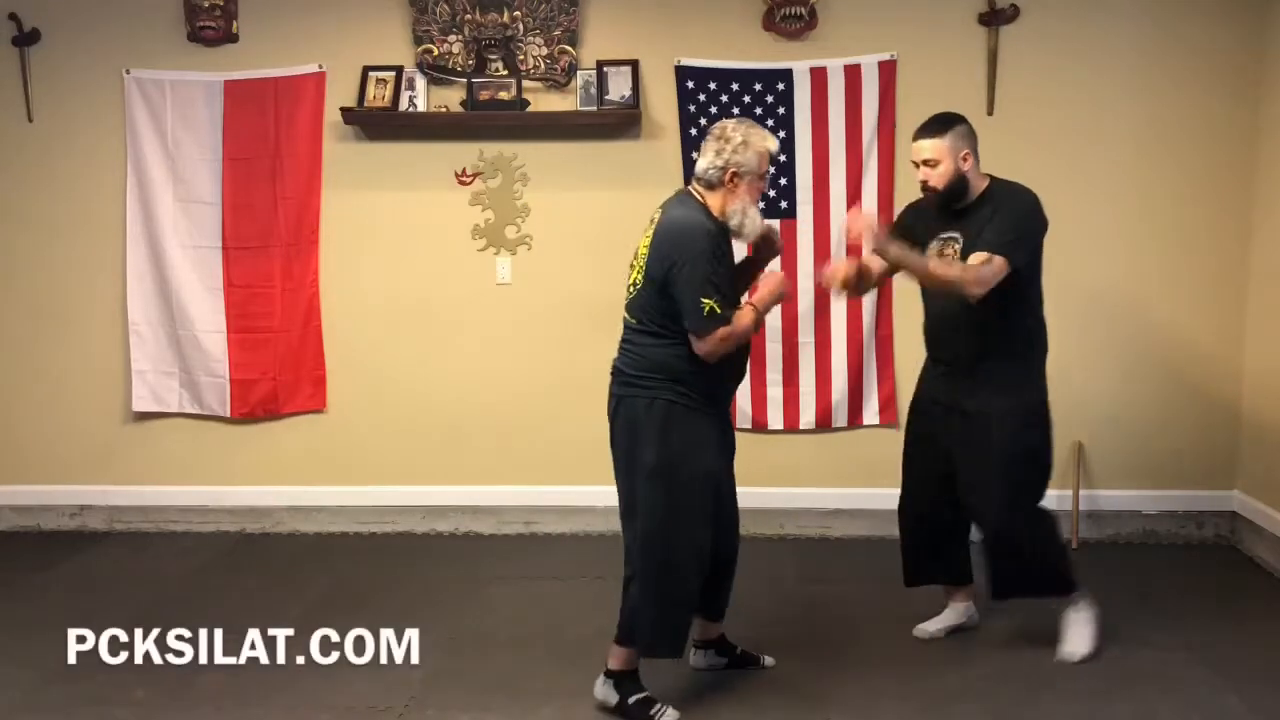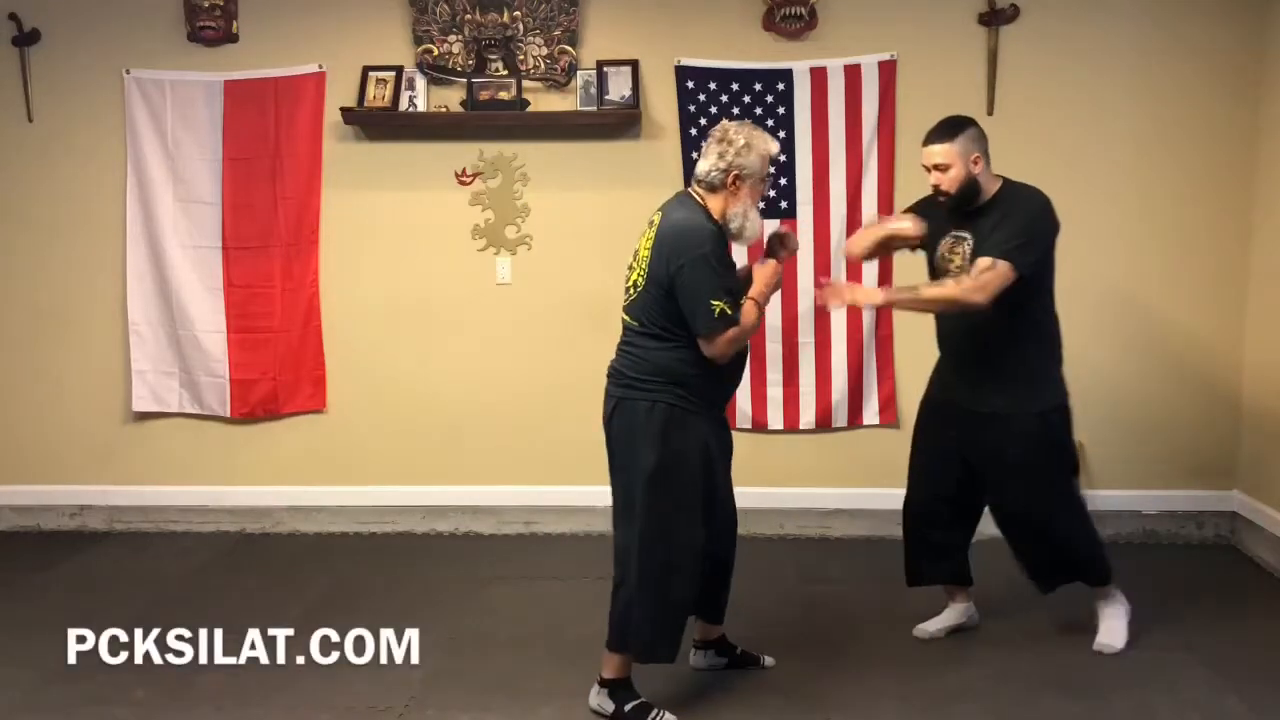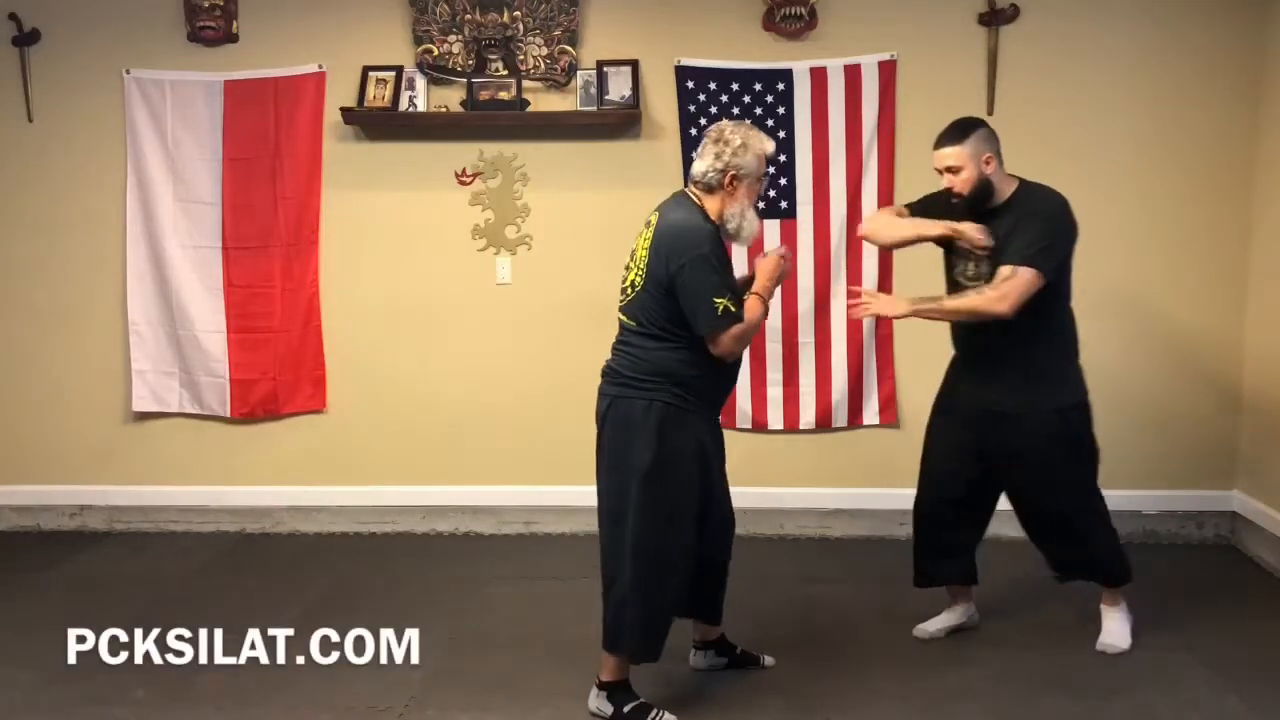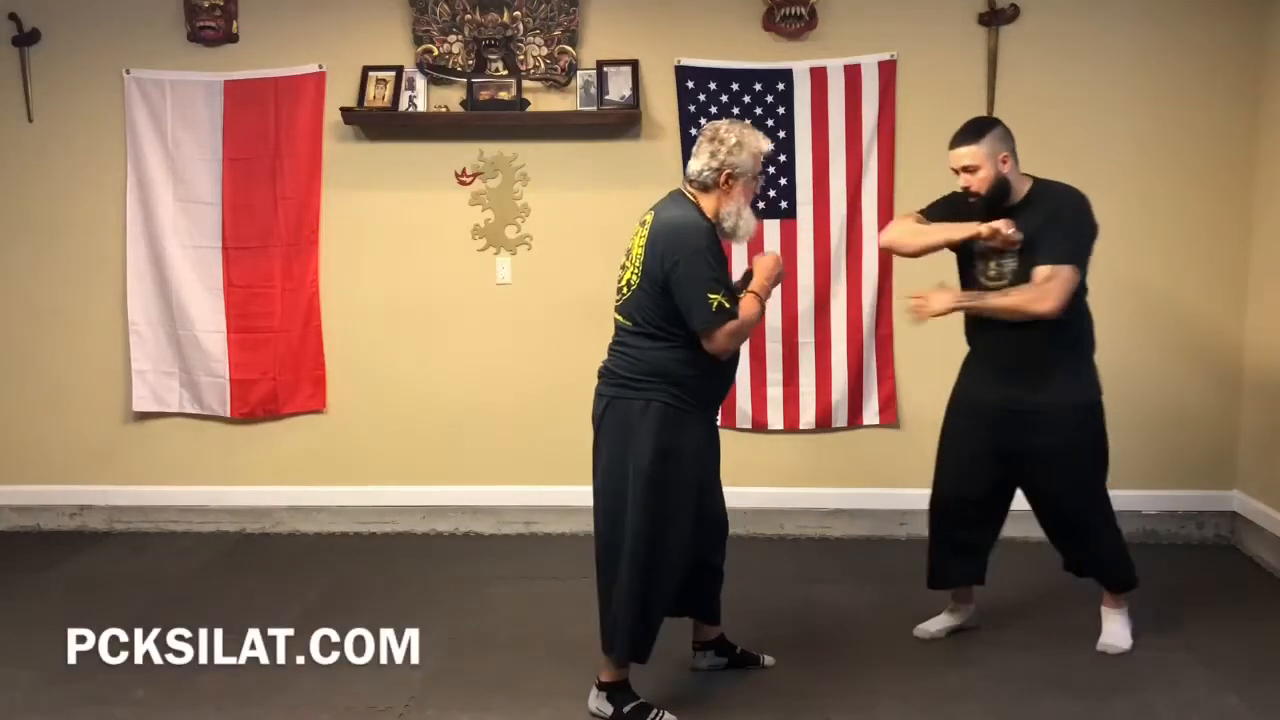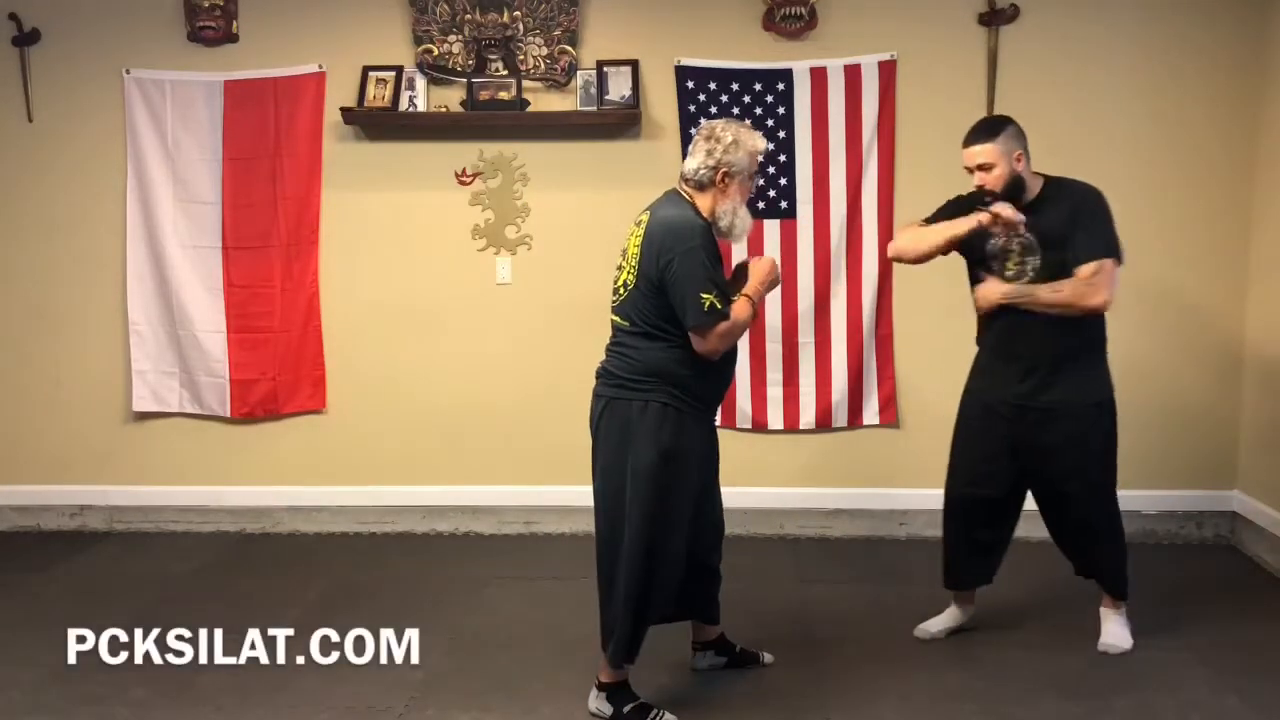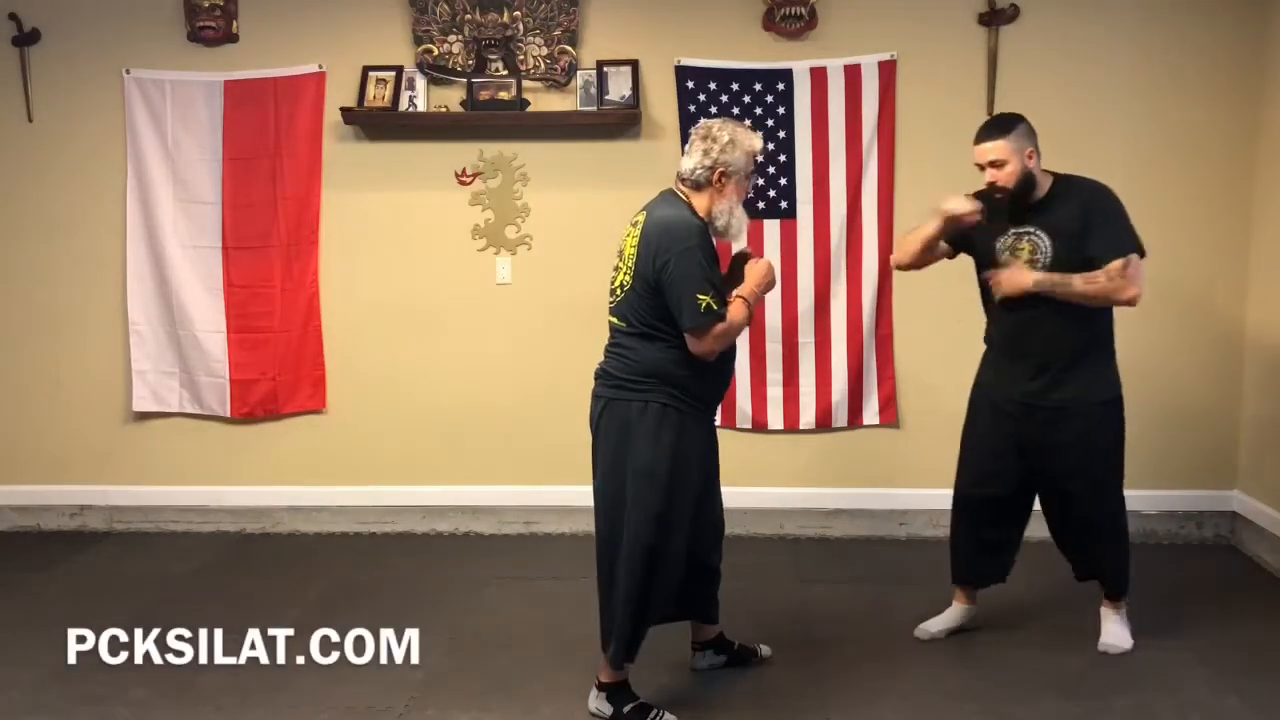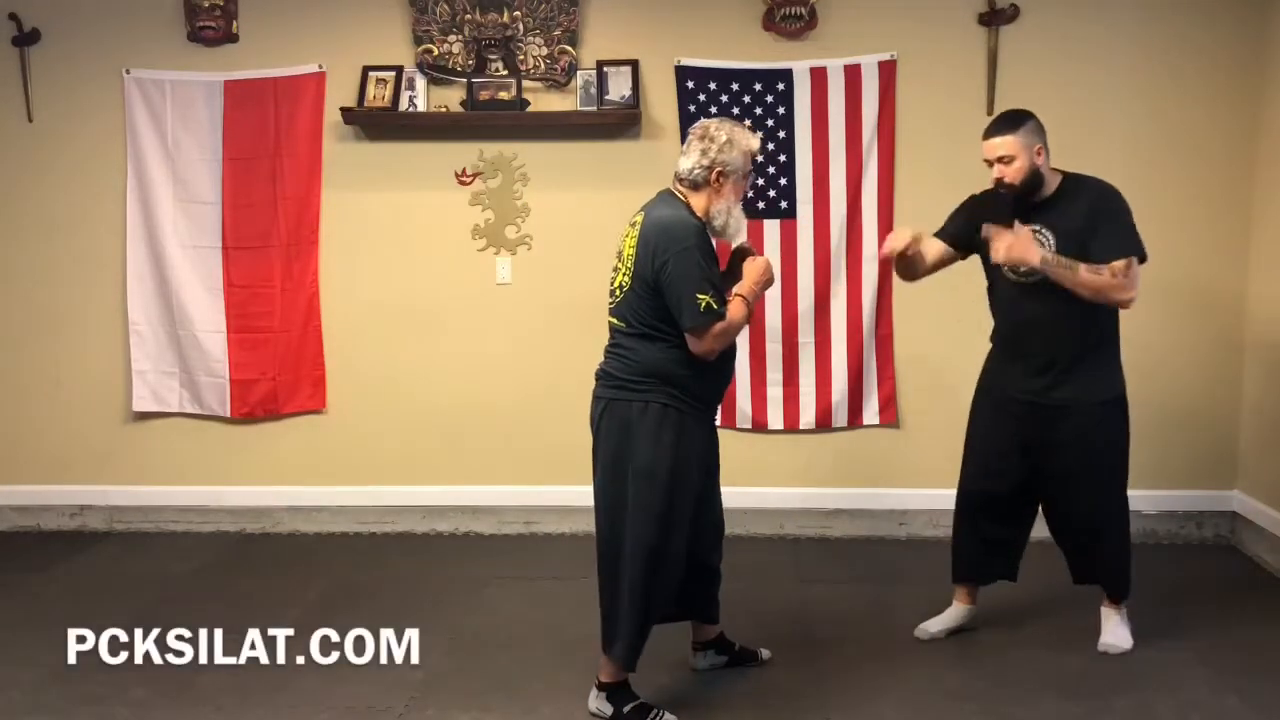
dt=0.1s
person 1, frame 1
left shoulder: (692, 216)
right shoulder: (692, 233)
left elbow: (713, 296)
right elbow: (712, 342)
left wrist: (756, 261)
right wrist: (764, 297)
left hip: (689, 405)
right hip: (660, 407)
left knee: (714, 524)
right knee: (664, 537)
left ankle: (708, 641)
person 1, frame 2
left shoulder: (690, 216)
right shoulder: (694, 236)
left elbow: (712, 298)
right elbow: (721, 342)
left wrist: (761, 264)
right wrist: (763, 289)
left hip: (683, 406)
right hip: (656, 409)
left knee: (712, 526)
right knee: (659, 540)
left ankle: (709, 642)
person 1, frame 3
left shoulder: (682, 214)
right shoulder: (694, 236)
right elbow: (727, 341)
left wrist: (747, 284)
right wrist: (764, 286)
left hip: (675, 407)
right hip: (651, 409)
left knee: (708, 526)
right knee: (646, 540)
left ankle: (709, 642)
person 1, frame 4
left shoulder: (677, 213)
right shoulder: (690, 234)
right elbow: (721, 338)
left wrist: (744, 286)
right wrist: (761, 286)
left hip: (670, 407)
right hip: (648, 410)
left knee: (702, 527)
right knee: (642, 541)
left ankle: (709, 642)
person 1, frame 5
left shoulder: (672, 214)
right shoulder: (685, 233)
right elbow: (711, 339)
left wrist: (734, 285)
right wrist: (754, 291)
left hip: (668, 407)
right hip: (647, 411)
left knee: (697, 529)
right knee: (641, 539)
left ankle: (709, 642)
person 1, frame 6
left shoulder: (668, 213)
right shoulder: (682, 233)
right elbow: (707, 340)
left wrist: (730, 282)
right wrist: (750, 292)
left hip: (667, 408)
right hip: (646, 412)
left knee: (696, 528)
right knee: (641, 541)
left ankle: (708, 642)
person 1, frame 7
left shoulder: (667, 213)
right shoulder: (680, 232)
right elbow: (707, 338)
left wrist: (728, 278)
right wrist: (749, 290)
left hip: (670, 408)
right hip: (647, 412)
left knee: (696, 528)
right knee: (641, 540)
left ankle: (709, 642)
person 2, frame 1
left shoulder: (1015, 207)
right shoulder: (924, 211)
left elbow: (972, 282)
right elbow: (866, 272)
left wrist: (895, 251)
right wrist: (858, 268)
left hip: (1006, 394)
right hip: (942, 385)
left knee: (1006, 510)
right knee: (924, 503)
left ankle: (1075, 602)
right ankle: (960, 600)
person 2, frame 2
left shoulder: (1026, 209)
right shoulder: (935, 210)
left elbow: (977, 291)
right elbow: (857, 249)
left wrist: (884, 297)
right wrist: (886, 229)
left hip: (1023, 395)
right hip: (954, 386)
left knee: (1039, 506)
right knee: (930, 502)
left ankle: (1107, 597)
right ankle: (960, 601)
person 2, frame 3
left shoulder: (1043, 209)
right shoulder: (950, 207)
left elbow: (1003, 302)
right elbow: (873, 227)
left wrist: (908, 307)
right wrist: (947, 229)
left hip: (1043, 394)
right hip: (969, 386)
left knee: (1065, 504)
right knee: (940, 498)
left ankle: (1114, 601)
right ankle: (961, 602)
person 2, frame 4
left shoulder: (1064, 207)
right shoulder: (967, 208)
left elbow: (1046, 301)
right elbow: (893, 237)
left wrist: (958, 300)
right wrist: (975, 232)
left hip: (1059, 394)
right hip: (984, 386)
left knee: (1078, 504)
right knee: (956, 498)
left ankle: (1115, 604)
right ankle: (960, 604)
person 2, frame 5
left shoulder: (1078, 203)
right shoulder: (974, 206)
left elbow: (1097, 293)
right elbow: (903, 248)
left wrist: (1005, 293)
right wrist: (976, 223)
left hip: (1073, 392)
right hip: (995, 387)
left knee: (1087, 504)
right knee: (970, 497)
left ankle: (1115, 605)
right ankle: (961, 604)
person 2, frame 6
left shoulder: (1090, 200)
right shoulder: (980, 208)
left elbow: (1127, 286)
right elbow: (902, 258)
left wrist: (1036, 280)
right wrist: (943, 219)
left hip: (1082, 390)
right hip: (1003, 386)
left knee: (1091, 504)
right knee: (979, 496)
left ankle: (1114, 606)
right ankle: (964, 602)
person 2, frame 7
left shoulder: (1095, 200)
right shoulder: (983, 208)
left elbow: (1123, 288)
right elbow: (925, 261)
left wrist: (1040, 260)
right wrist: (903, 249)
left hip: (1085, 389)
right hip: (1007, 382)
left knee: (1092, 504)
right knee: (982, 494)
left ankle: (1114, 607)
right ankle: (964, 603)
